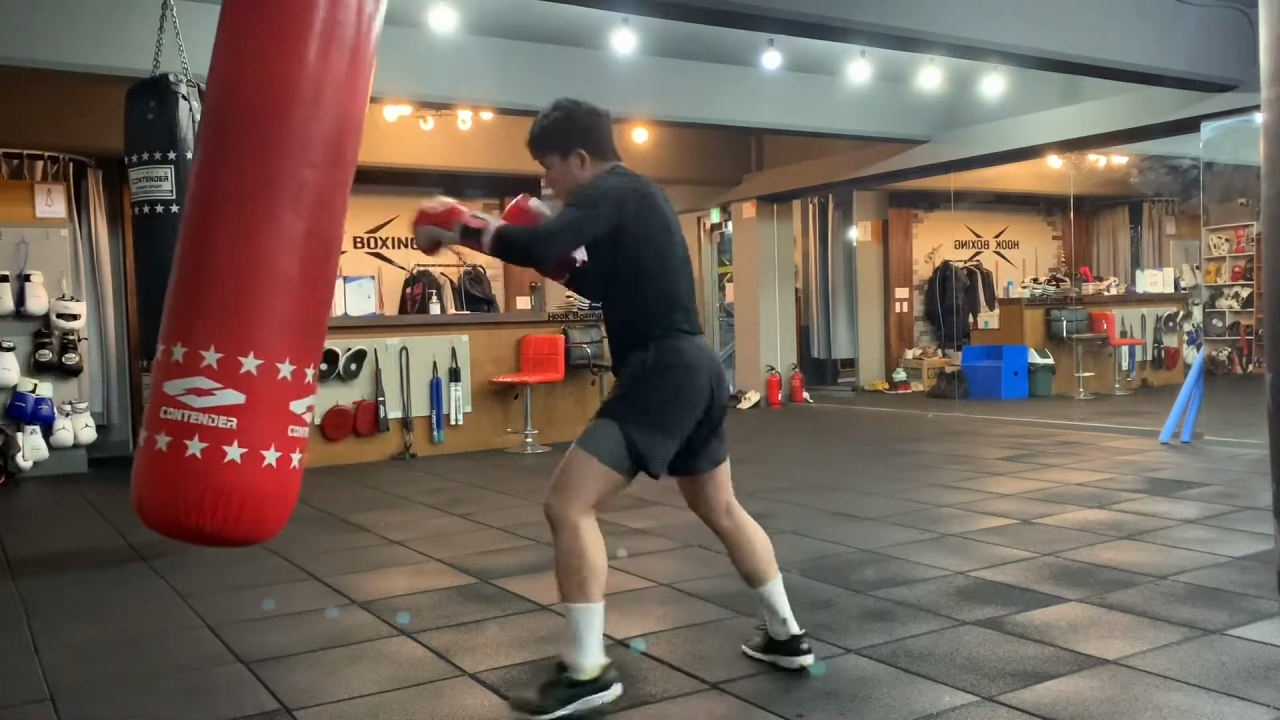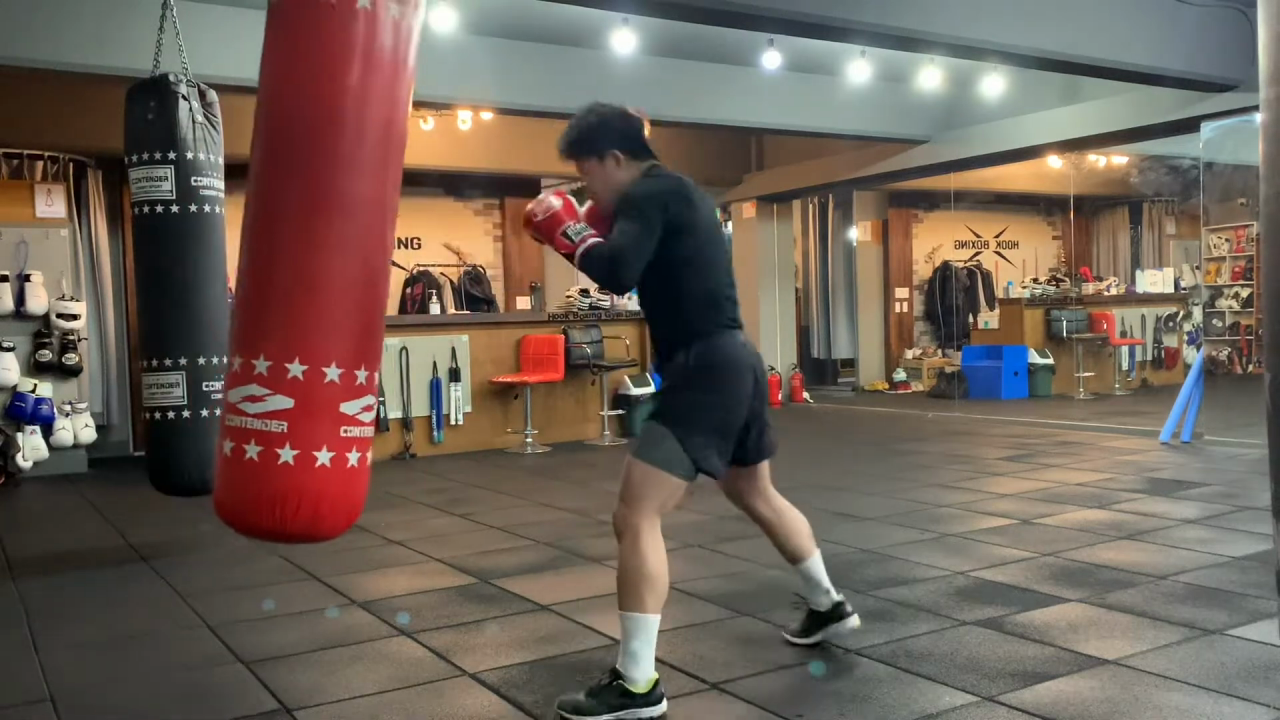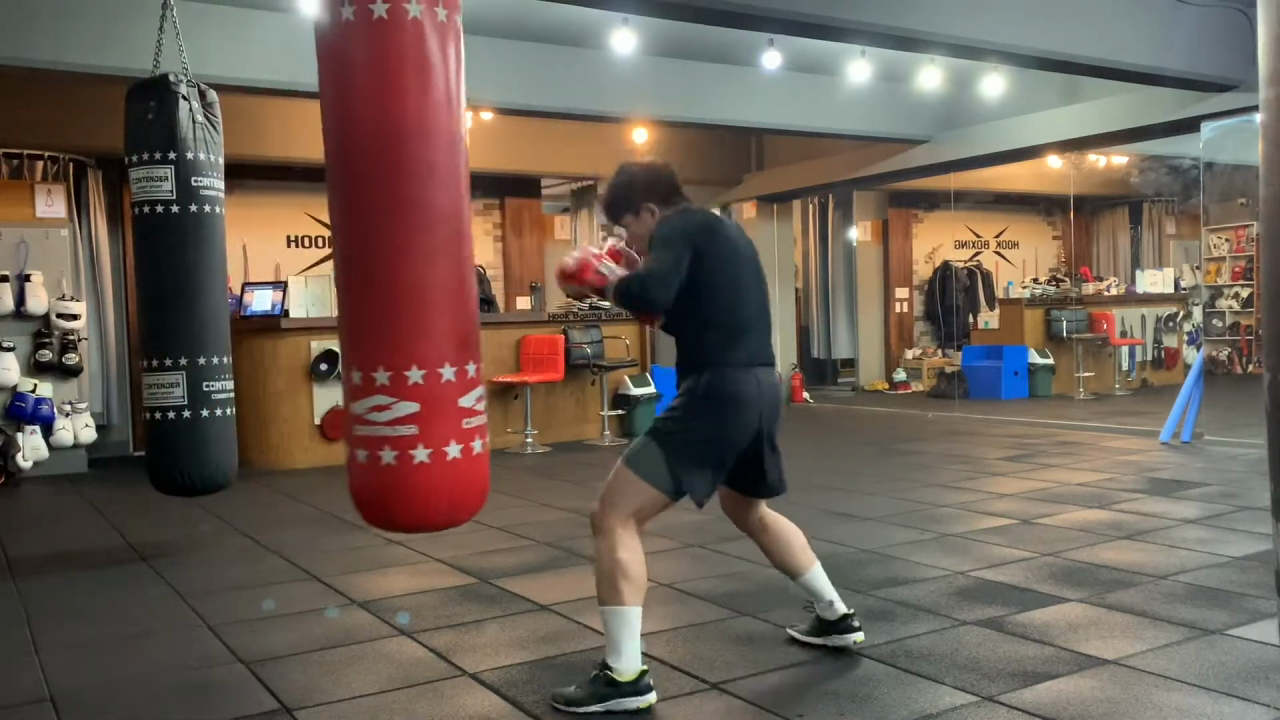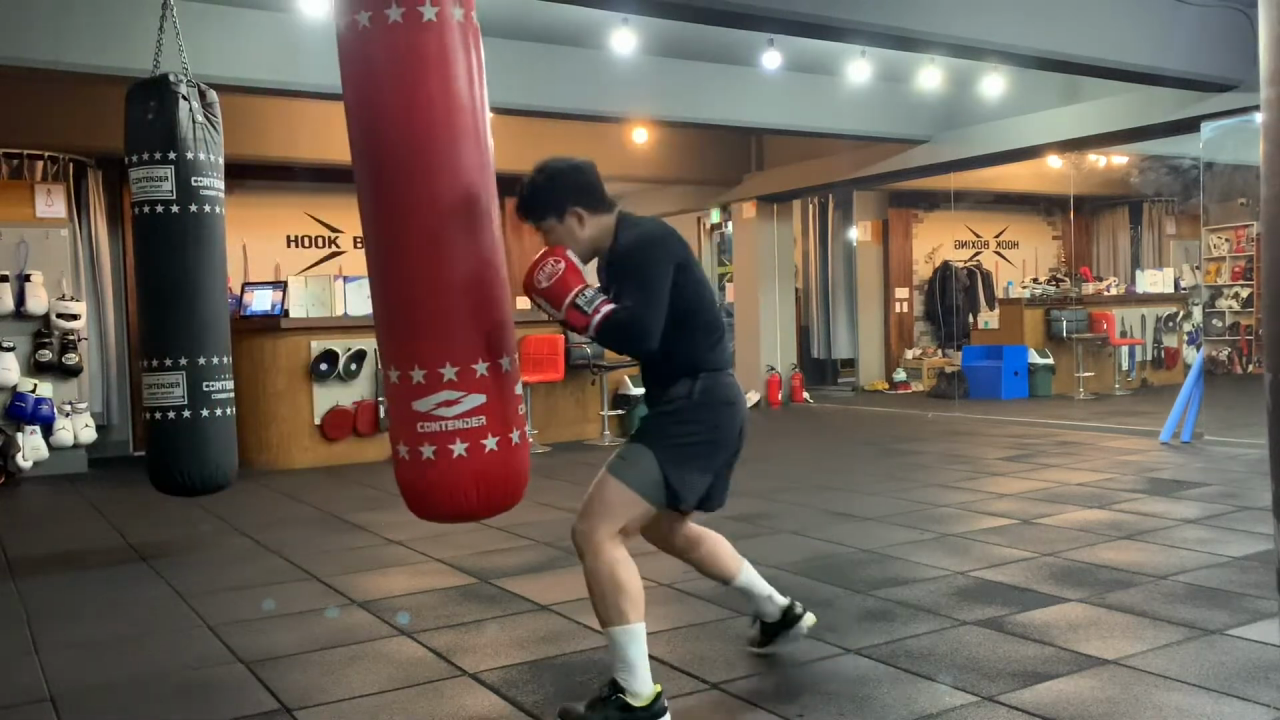
dt=0.5s
person 1, frame 1
left shoulder: (608, 194)
right shoulder: (641, 196)
left elbow: (539, 246)
left wrist: (458, 225)
right wrist: (563, 264)
left hip: (660, 371)
right hip: (696, 367)
left knee: (567, 505)
right knee: (719, 507)
left ankle: (587, 670)
right ankle: (786, 634)
person 1, frame 2
left shoulder: (646, 192)
right shoulder: (682, 192)
left elbow: (617, 275)
left wrist: (567, 231)
right wrist: (600, 232)
left hip: (704, 368)
right hip: (736, 361)
left knee: (635, 516)
right knee: (754, 494)
right ankle: (829, 606)
person 1, frame 3
left shoulder: (679, 228)
right shoulder: (727, 234)
left elbow: (651, 293)
left wrist: (603, 279)
right wrist: (642, 297)
left hip: (716, 394)
right hip: (760, 389)
left knee: (613, 518)
right knee: (749, 511)
left ankle: (624, 674)
right ankle: (836, 616)
person 1, frame 4
left shoulder: (639, 242)
right shoulder: (633, 242)
left elbow: (640, 335)
right elbow: (643, 331)
left wrist: (575, 298)
right wrist: (582, 303)
left hip: (695, 407)
right hip: (699, 404)
left knee: (595, 531)
right knee: (669, 530)
right ankle: (778, 611)
